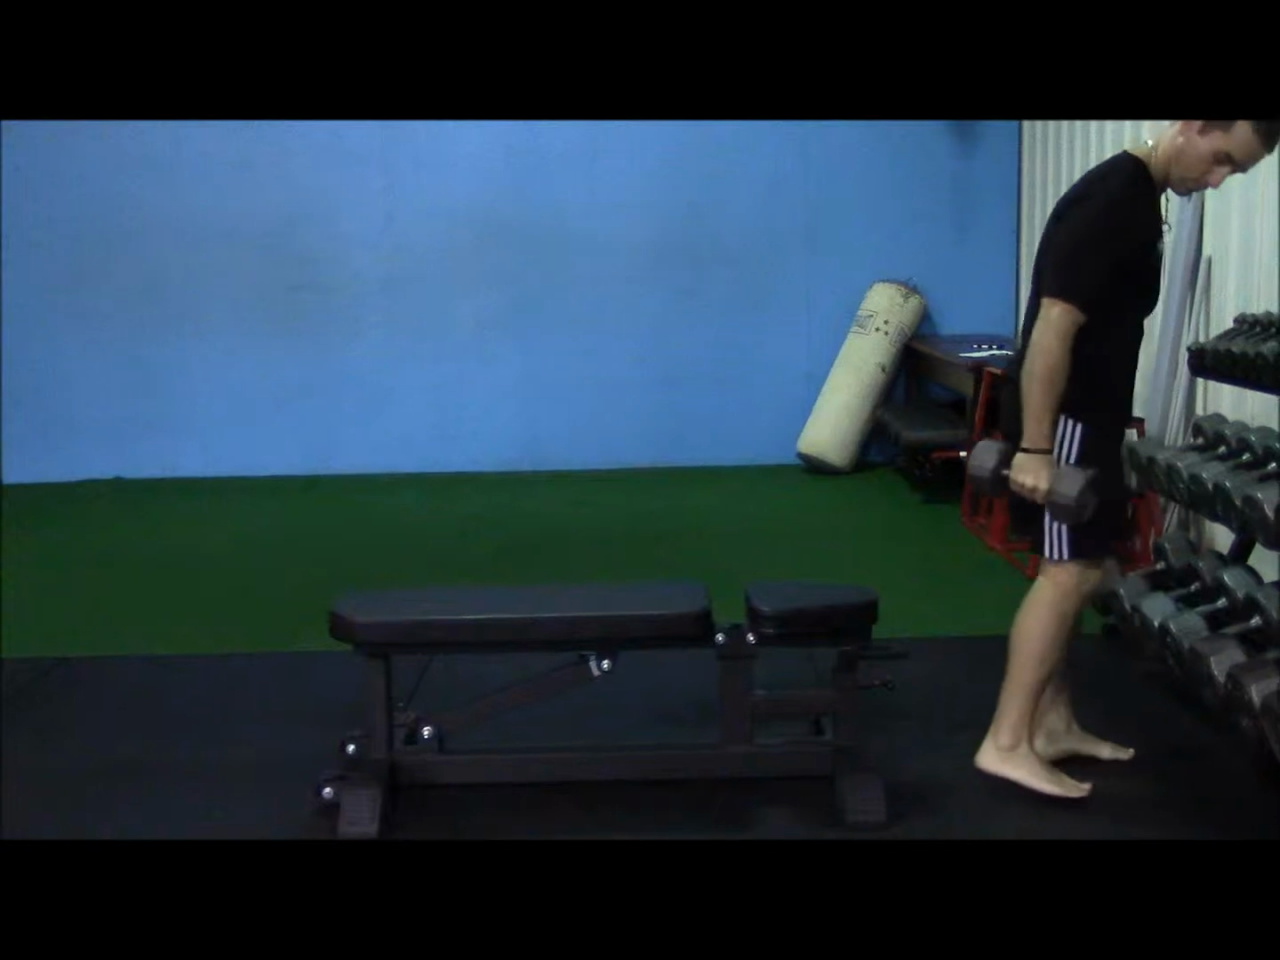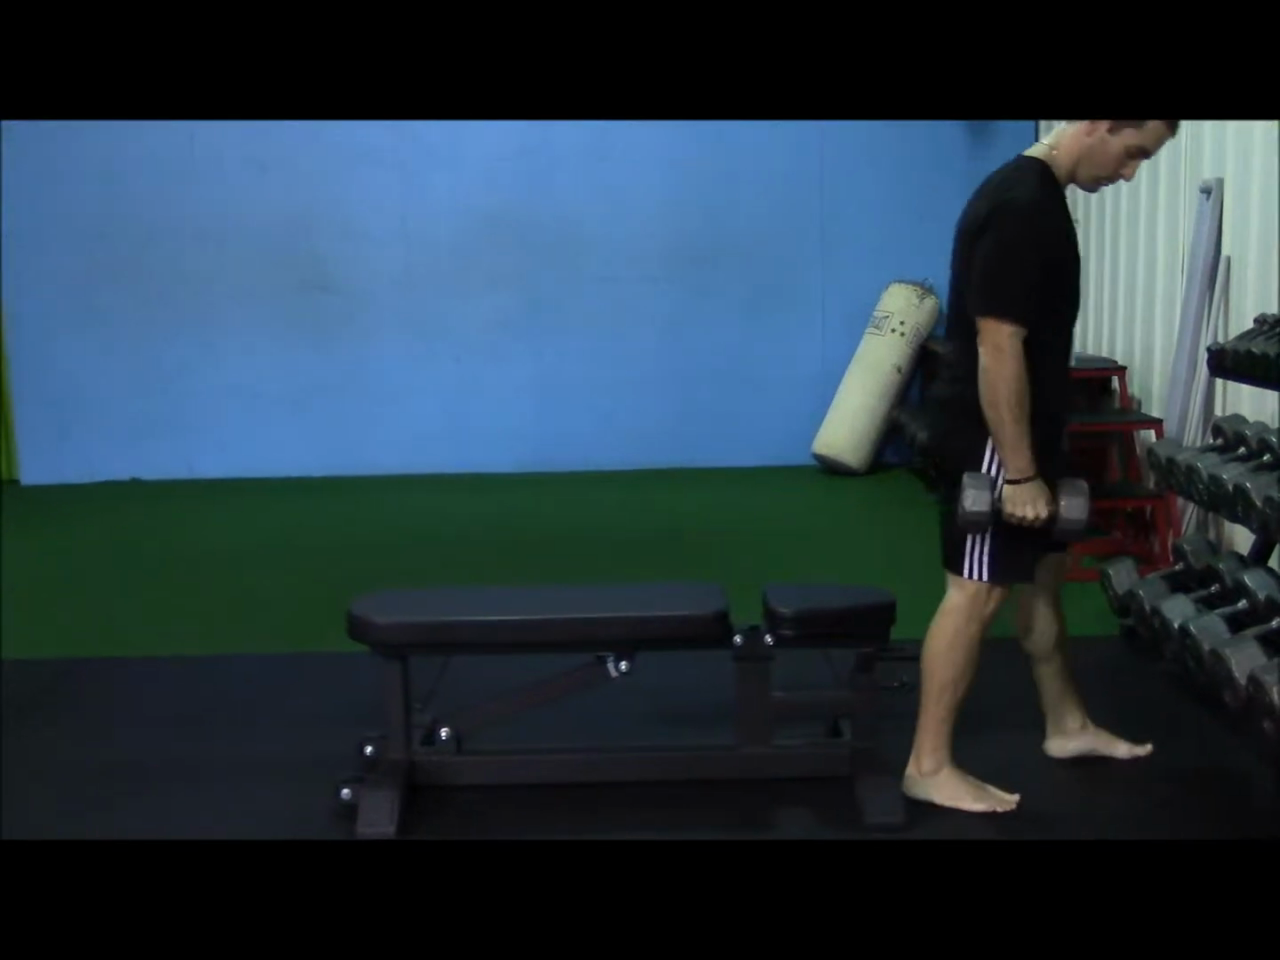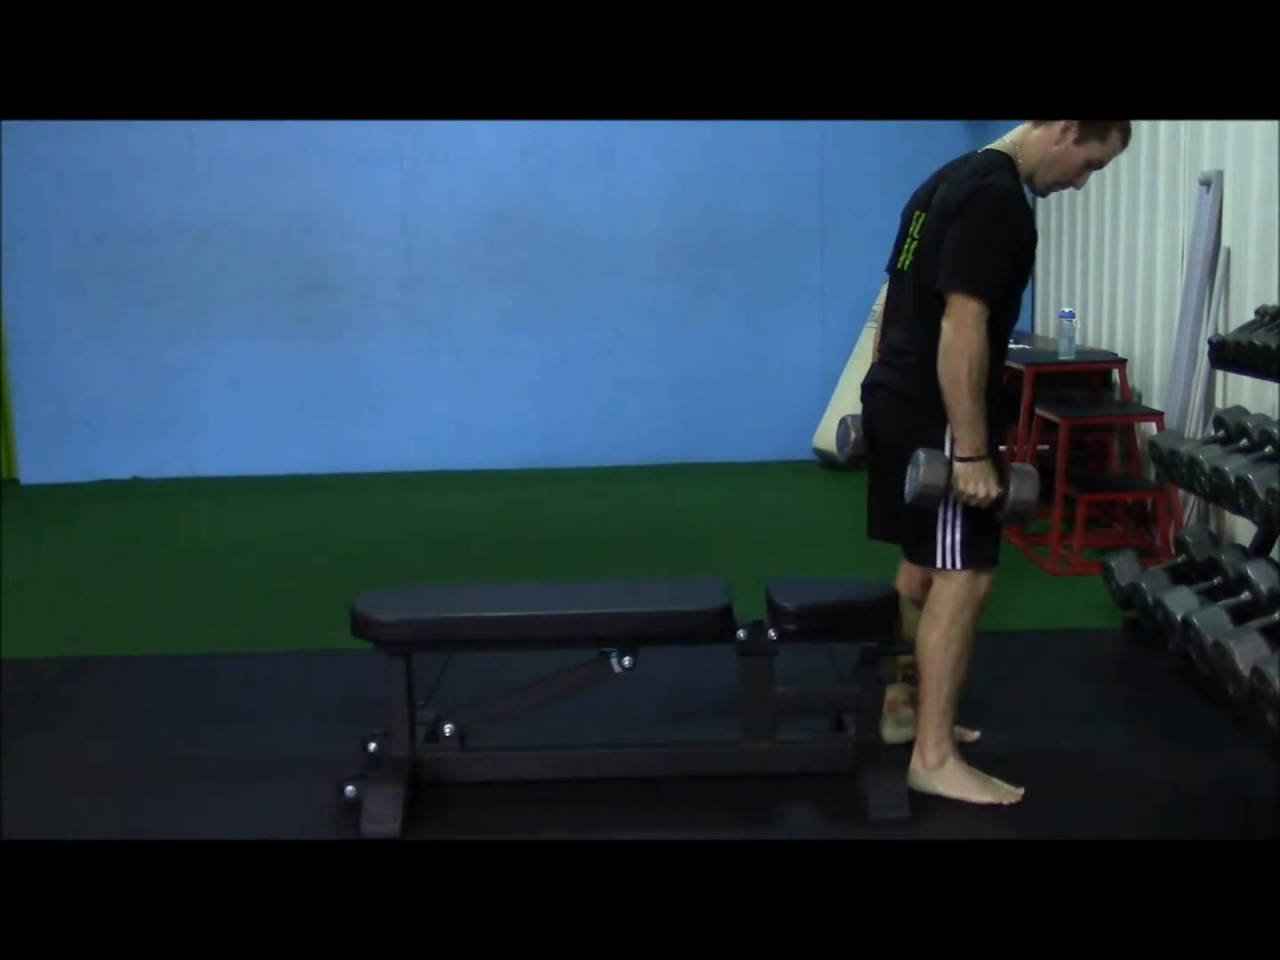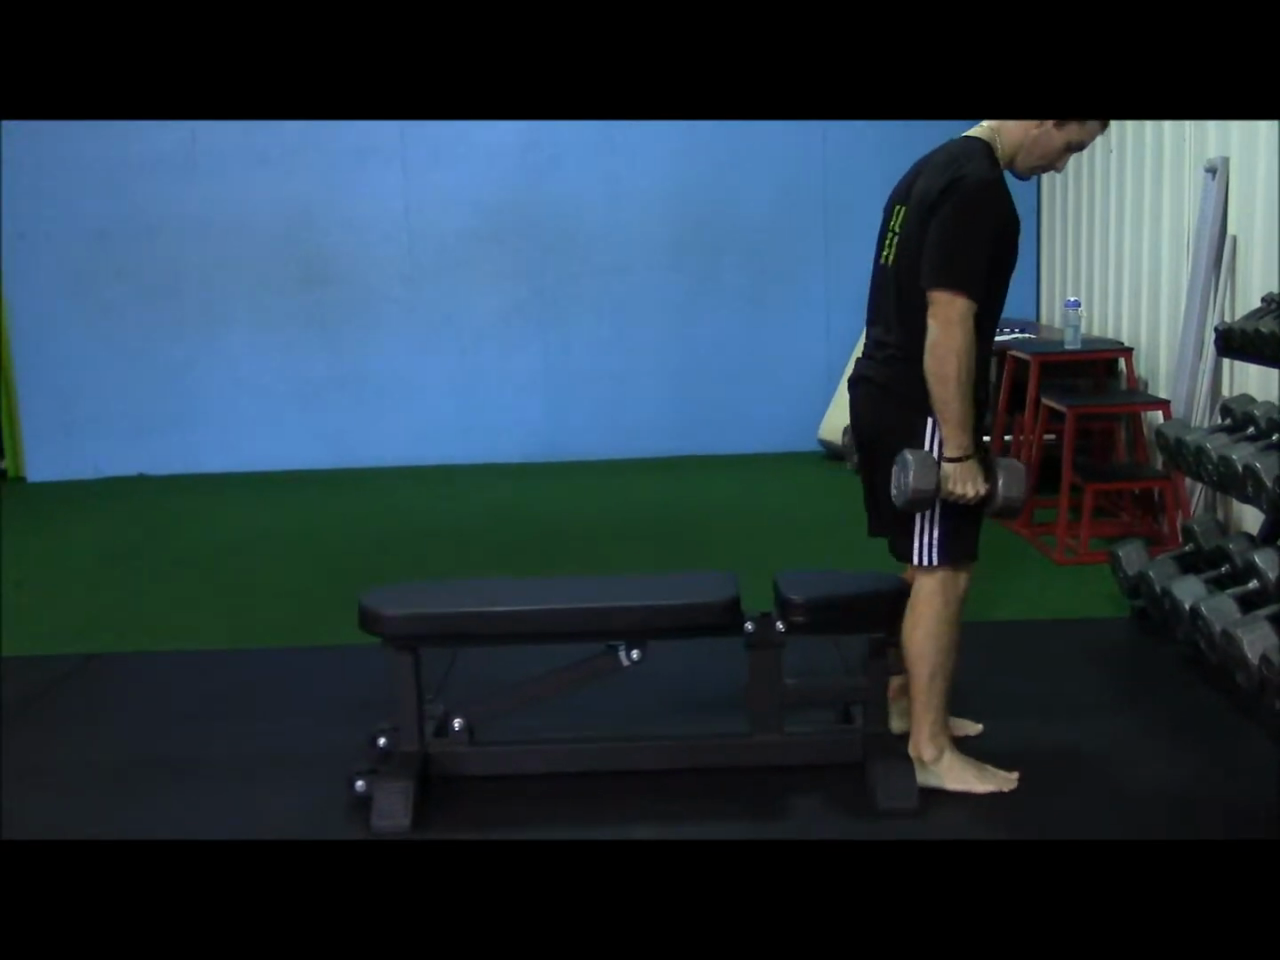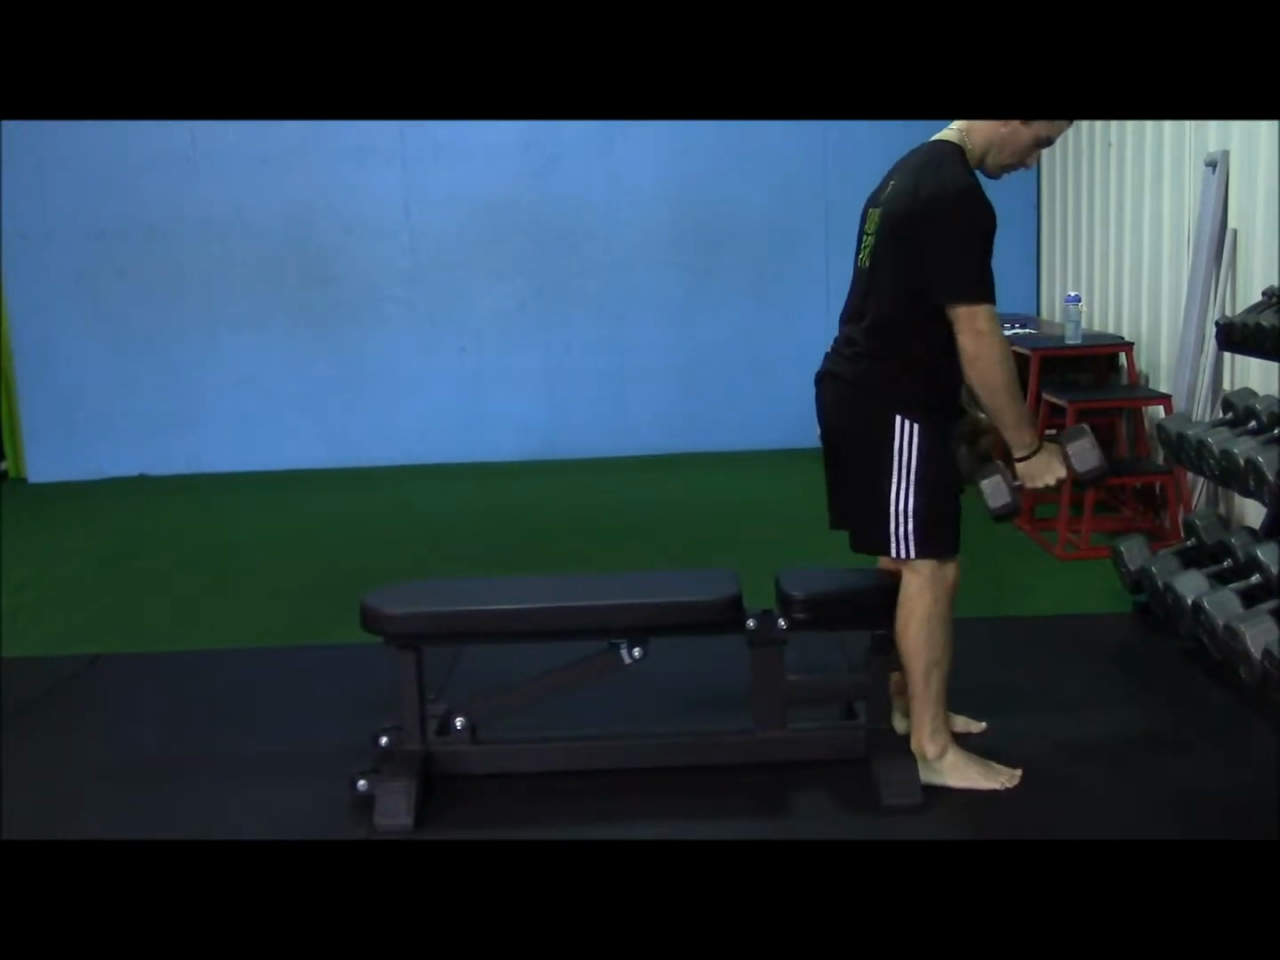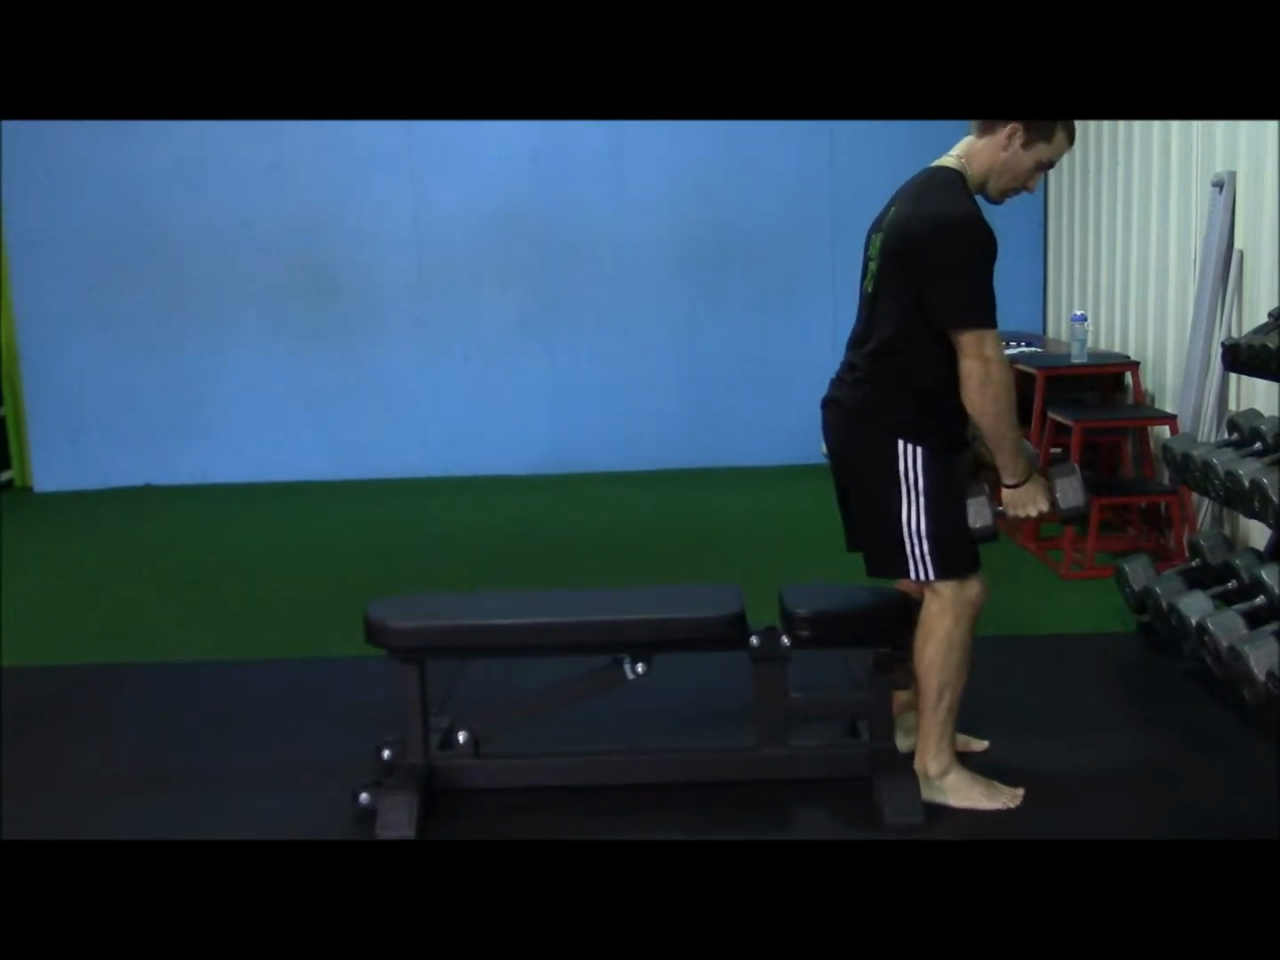
dt=0.7s
person 1, frame 1
left shoulder: (1132, 194)
right shoulder: (1114, 200)
right elbow: (1053, 327)
right wrist: (1035, 448)
left hip: (1074, 412)
right hip: (1067, 418)
left knee: (1067, 570)
right knee: (1072, 573)
left ankle: (1052, 723)
right ankle: (1006, 742)
person 1, frame 2
left shoulder: (1022, 189)
right shoulder: (1026, 209)
right elbow: (999, 351)
right wrist: (1021, 473)
left hip: (1008, 426)
right hip: (988, 433)
left knee: (1044, 573)
right knee: (979, 590)
left ankle: (1066, 724)
right ankle: (928, 765)
person 1, frame 3
left shoulder: (956, 178)
right shoulder: (998, 198)
left elbow: (903, 303)
right elbow: (962, 328)
right wrist: (972, 452)
left hip: (895, 398)
right hip: (931, 412)
left knee: (922, 568)
right knee: (963, 577)
left ankle: (900, 706)
right ankle: (933, 758)
person 1, frame 4
left shoulder: (942, 165)
right shoulder: (978, 186)
right elbow: (949, 324)
right wrist: (960, 451)
left hip: (886, 392)
right hip: (917, 408)
left knee: (922, 563)
right knee: (943, 574)
left ankle: (904, 701)
right ankle: (931, 752)
person 1, frame 5
left shoulder: (920, 170)
right shoulder: (955, 195)
right elbow: (976, 337)
right wrist: (1029, 448)
left hip: (861, 390)
right hip: (892, 406)
left knee: (903, 560)
right knee: (930, 568)
left ankle: (903, 701)
right ankle: (932, 748)
person 1, frame 6
left shoulder: (921, 196)
right shoulder: (956, 219)
right elbow: (980, 363)
right wrist: (1017, 474)
left hip: (868, 414)
right hip: (893, 430)
left knee: (922, 580)
right knee: (956, 589)
left ankle: (908, 717)
right ankle: (936, 768)
